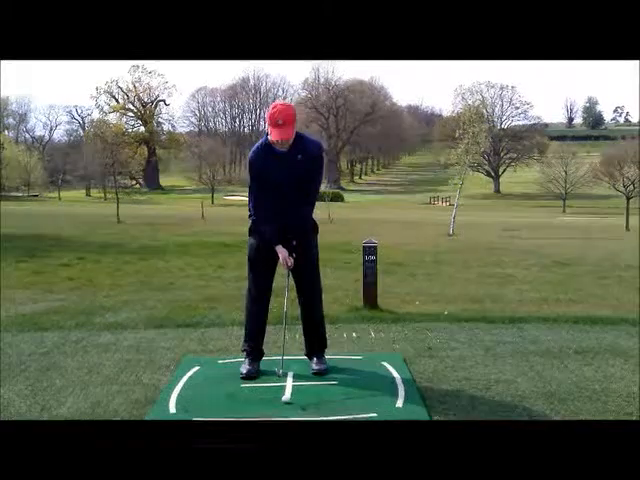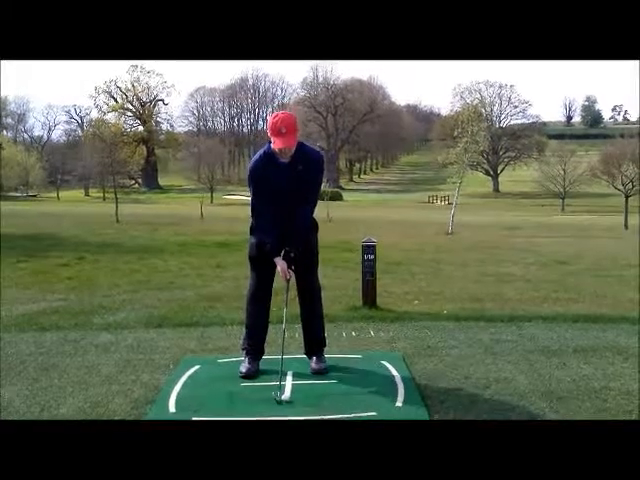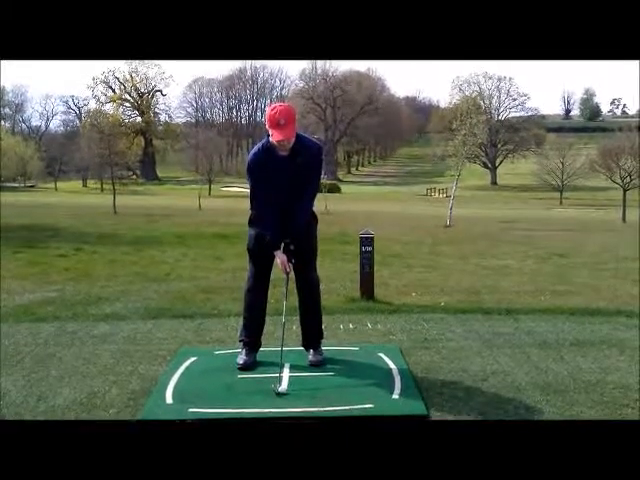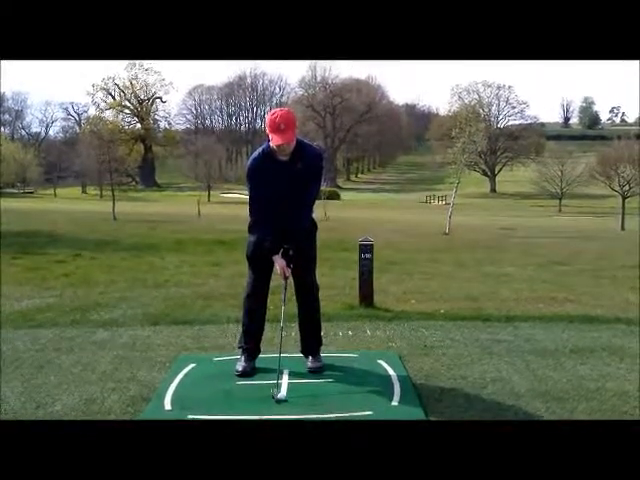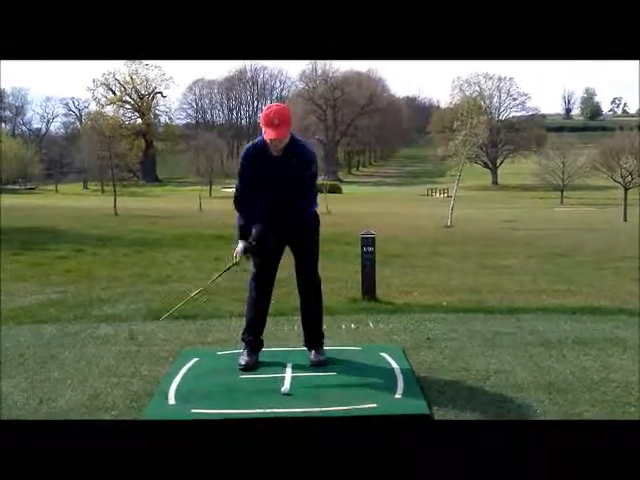
dt=1s
person 1, frame 1
left shoulder: (312, 150)
right shoulder: (258, 155)
left elbow: (309, 198)
right elbow: (259, 204)
left wrist: (292, 238)
right wrist: (276, 243)
left hip: (301, 229)
right hip: (264, 231)
left knee: (310, 291)
right knee: (258, 292)
left ankle: (316, 352)
right ankle: (252, 354)
person 1, frame 2
left shoulder: (313, 159)
right shoulder: (258, 164)
left elbow: (307, 206)
right elbow: (261, 213)
left wrist: (292, 248)
right wrist: (276, 255)
left hip: (301, 231)
right hip: (266, 232)
left knee: (309, 289)
right knee: (259, 290)
left ankle: (316, 351)
right ankle: (252, 353)
person 1, frame 3
left shoulder: (312, 151)
right shoulder: (257, 157)
left elbow: (307, 198)
right elbow: (261, 205)
left wrist: (291, 240)
right wrist: (275, 247)
left hip: (301, 222)
right hip: (265, 223)
left knee: (308, 281)
right knee: (256, 281)
left ankle: (313, 343)
right ankle: (249, 345)
person 1, frame 4
left shoulder: (312, 157)
right shoulder: (257, 162)
left elbow: (306, 204)
right elbow: (259, 211)
left wrist: (290, 246)
right wrist: (274, 252)
left hip: (301, 229)
right hip: (264, 229)
left knee: (307, 288)
right knee: (256, 289)
left ankle: (312, 350)
right ankle: (248, 352)
person 1, frame 5
left shoulder: (304, 157)
right shoulder: (252, 154)
left elbow: (290, 203)
right elbow: (245, 196)
left wrist: (259, 236)
right wrist: (244, 237)
left hip: (302, 222)
right hip: (268, 221)
left knee: (308, 281)
right knee: (260, 282)
left ankle: (315, 344)
right ankle: (251, 345)
